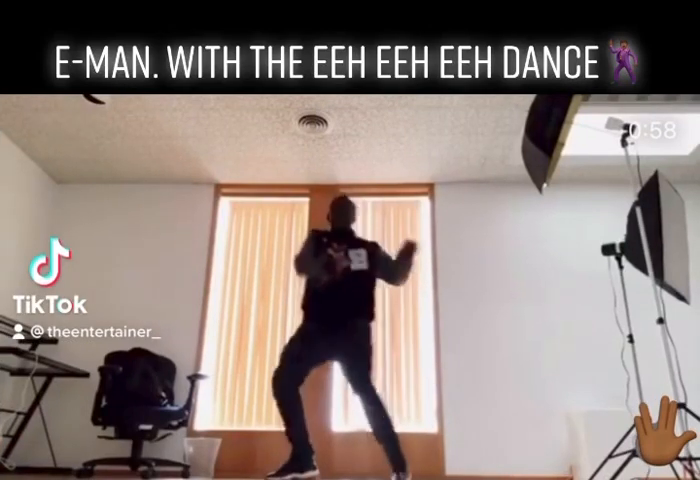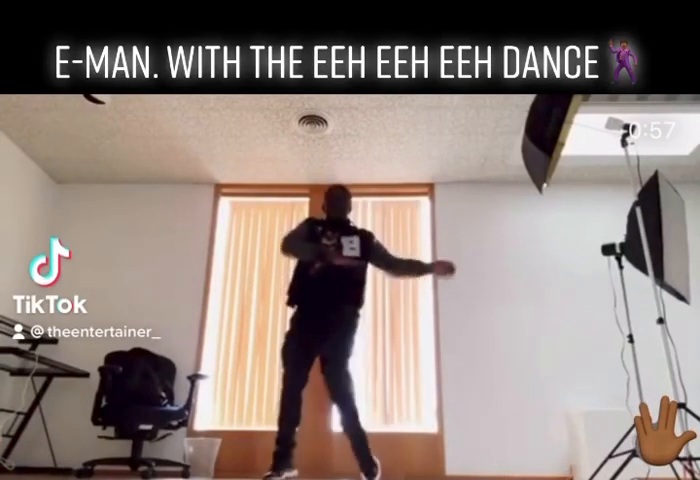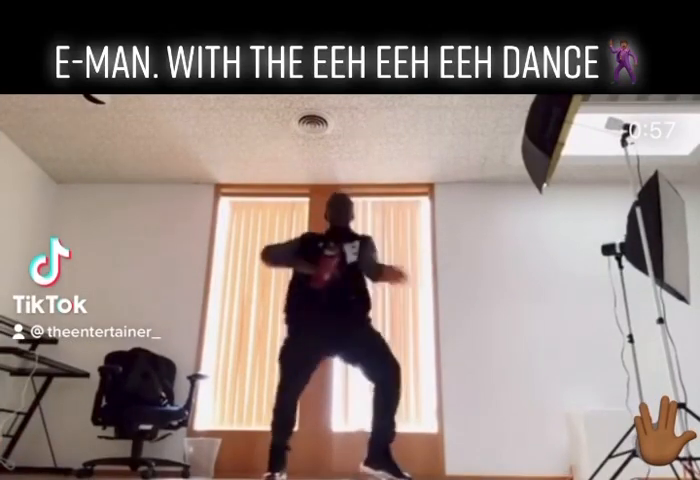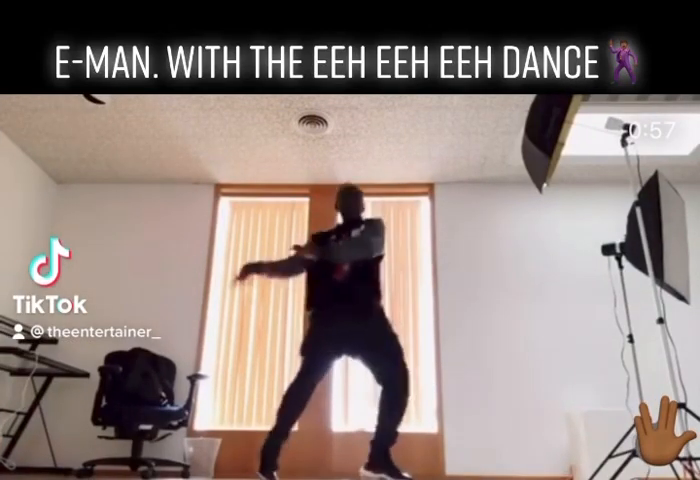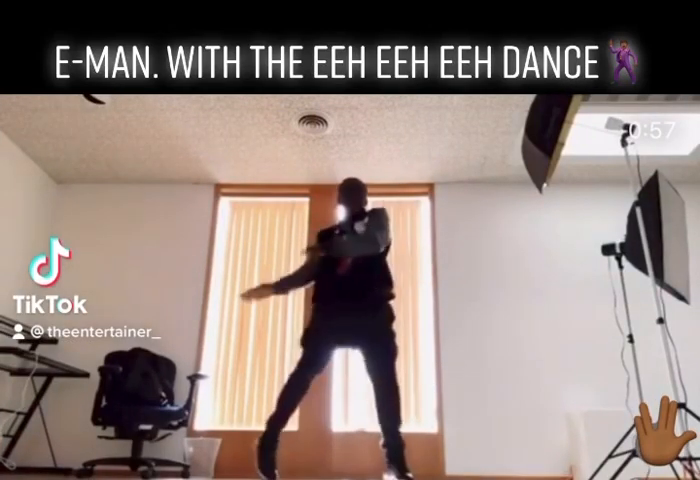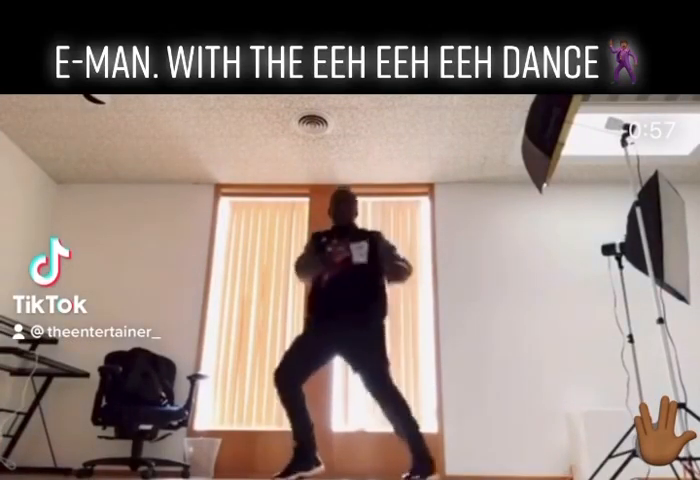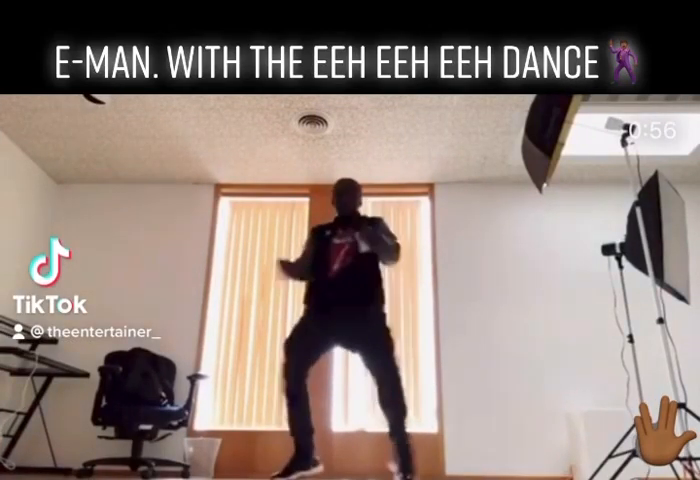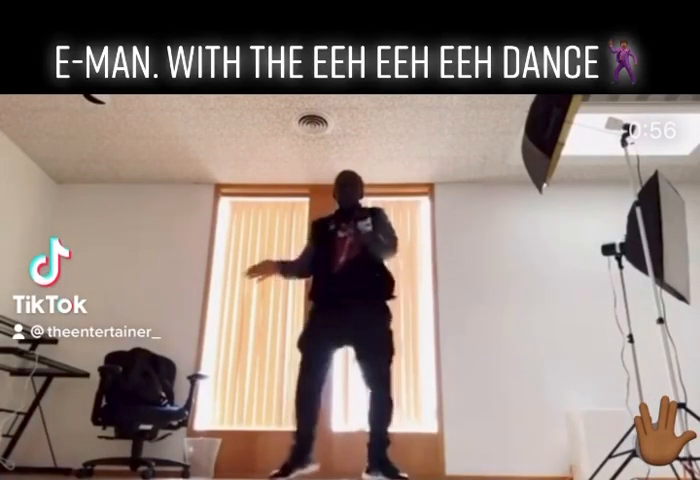
dt=0.2s
person 1, frame 1
left shoulder: (370, 250)
right shoulder: (317, 240)
left elbow: (396, 275)
right elbow: (303, 265)
left wrist: (407, 254)
right wrist: (334, 266)
left hip: (351, 327)
right hip: (316, 325)
left knee: (362, 387)
right knee: (283, 382)
person 1, frame 2
left shoulder: (363, 238)
right shoulder: (311, 227)
left elbow: (393, 264)
right elbow: (289, 245)
left wrist: (428, 267)
right wrist: (329, 256)
left hip: (340, 313)
right hip: (307, 313)
left knee: (334, 373)
right knee: (293, 379)
left ankle: (363, 455)
person 1, frame 3
left shoulder: (363, 243)
right shoulder: (308, 242)
left elbow: (370, 267)
right elbow: (270, 252)
left wrist: (386, 272)
right wrist: (299, 264)
left hip: (351, 324)
right hip: (309, 325)
left knee: (389, 374)
right knee: (289, 386)
left ankle: (379, 454)
person 1, frame 4
left shoulder: (373, 228)
right shoulder: (322, 240)
left elbow: (367, 249)
right elbow: (289, 267)
left wrist: (321, 253)
right wrist: (256, 267)
left hip: (367, 317)
right hip: (329, 318)
left knee: (396, 378)
right knee: (307, 380)
right ankle: (271, 453)
person 1, frame 5
left shoulder: (377, 218)
right shoulder: (329, 233)
left elbow: (374, 242)
right elbow: (307, 273)
left wrist: (329, 250)
right wrist: (271, 289)
left hip: (369, 308)
right hip: (331, 309)
left knee: (384, 376)
right knee: (306, 371)
right ankle: (269, 440)
person 1, frame 6
left shoulder: (373, 240)
right shoulder: (317, 241)
left elbow: (401, 268)
right elbow: (302, 271)
left wrist: (397, 269)
right wrist: (325, 261)
left hip: (361, 325)
right hip: (321, 326)
left knee: (380, 386)
right knee: (286, 377)
right ankle: (306, 455)
person 1, frame 7
left shoulder: (374, 226)
right shoulder: (319, 234)
left elbow: (391, 255)
right elbow: (306, 270)
left wrist: (372, 239)
right wrist: (288, 269)
left hip: (365, 313)
right hip: (322, 313)
left knee: (386, 376)
right knee: (293, 372)
left ankle: (403, 453)
right ankle: (304, 455)
person 1, frame 8
left shoulder: (375, 218)
right shoulder: (322, 226)
left elbow: (388, 247)
right elbow: (304, 265)
left wrist: (363, 236)
right wrist: (277, 267)
left hip: (367, 308)
right hip: (328, 309)
left knee: (379, 377)
right knee: (311, 374)
right ankle: (302, 451)
